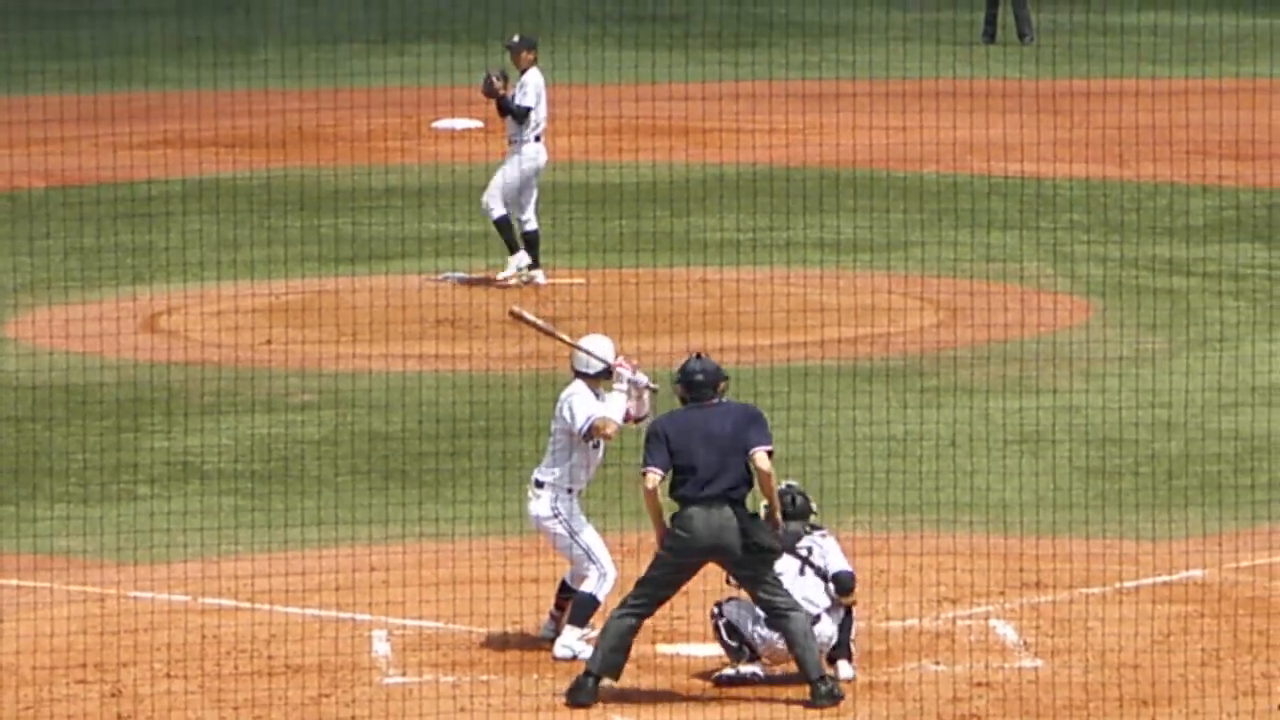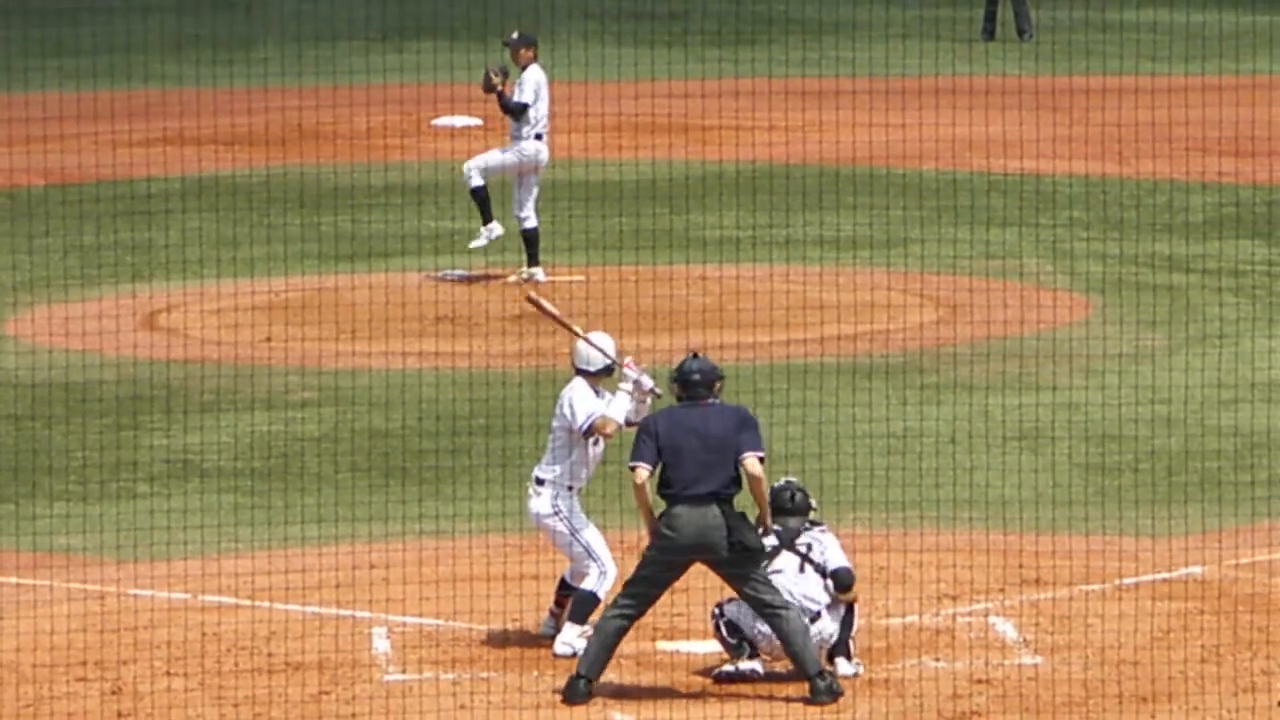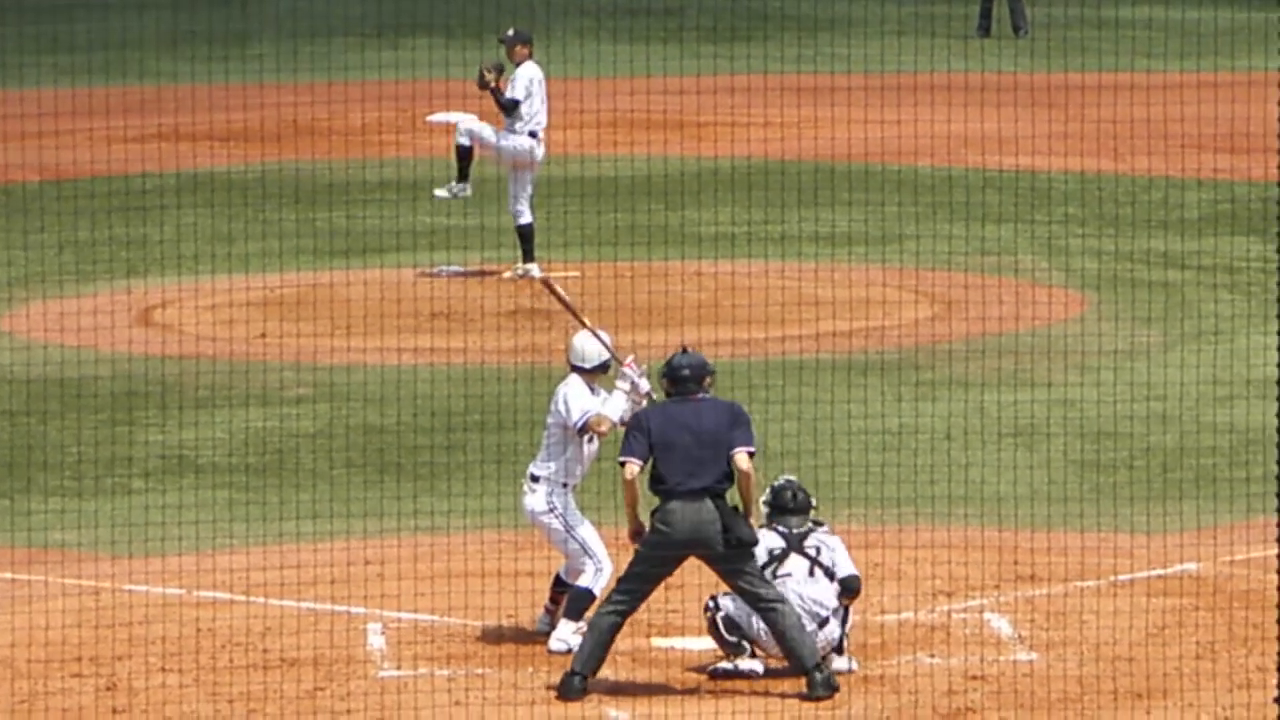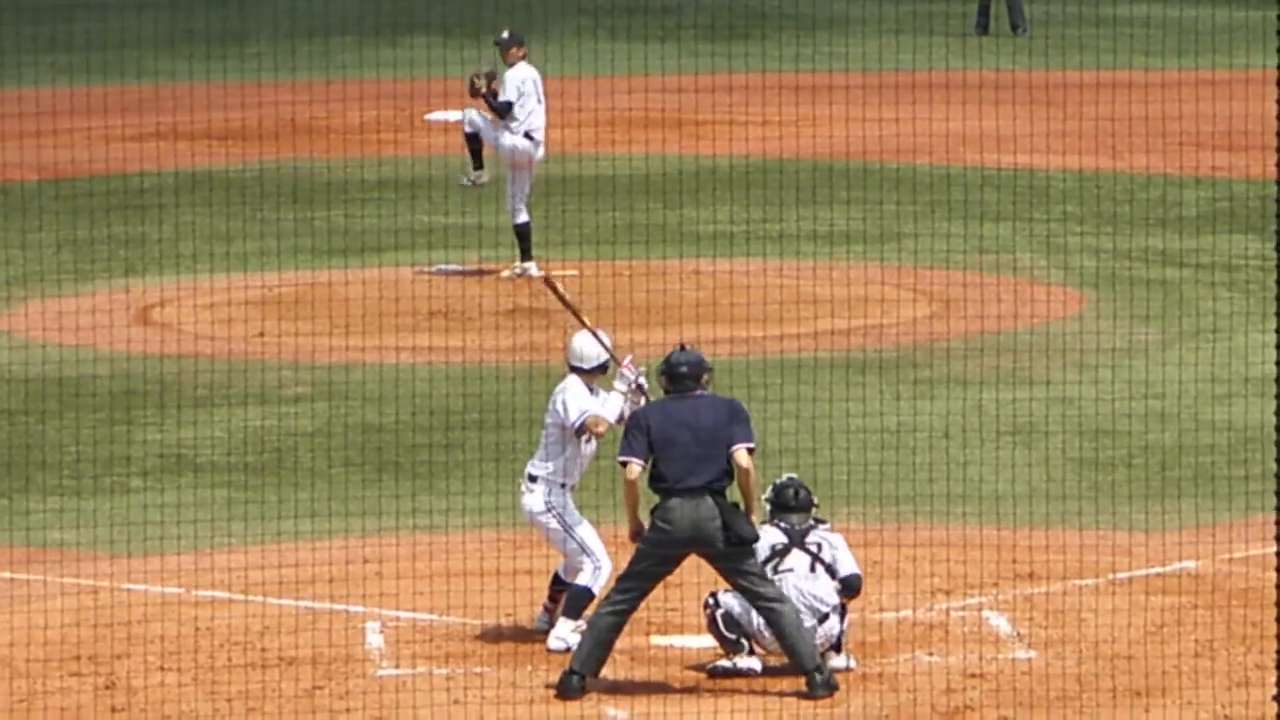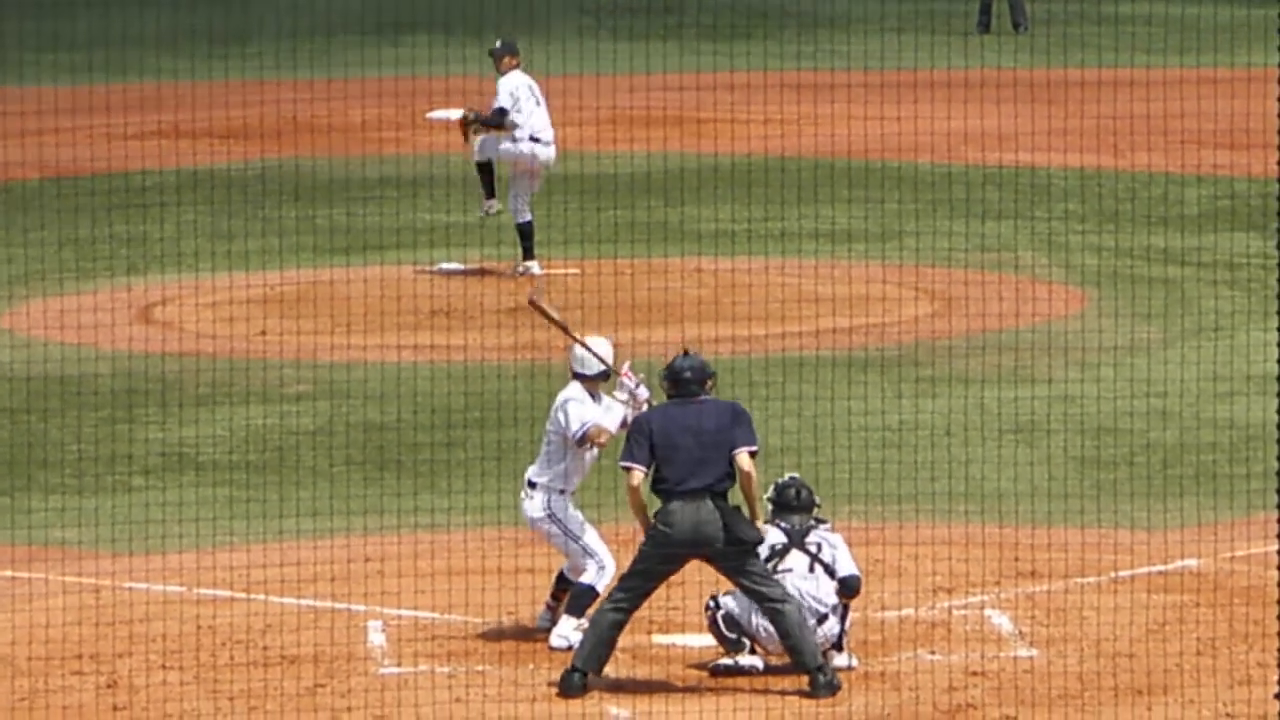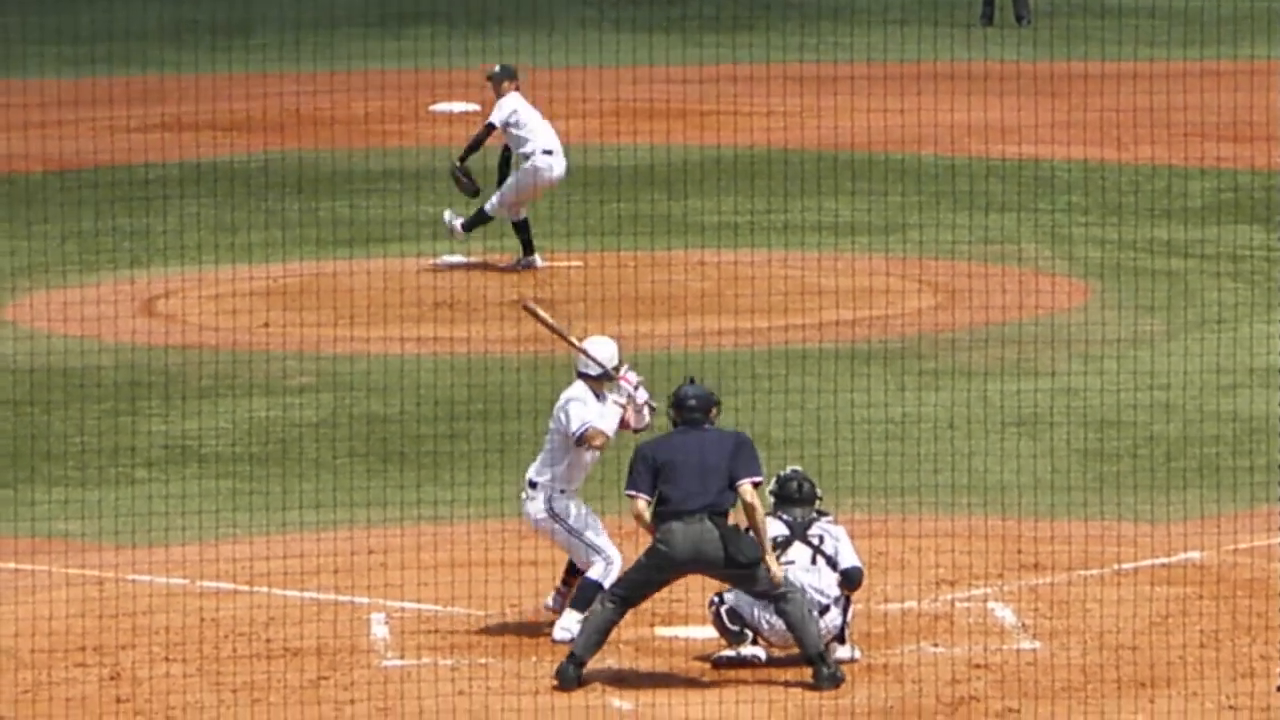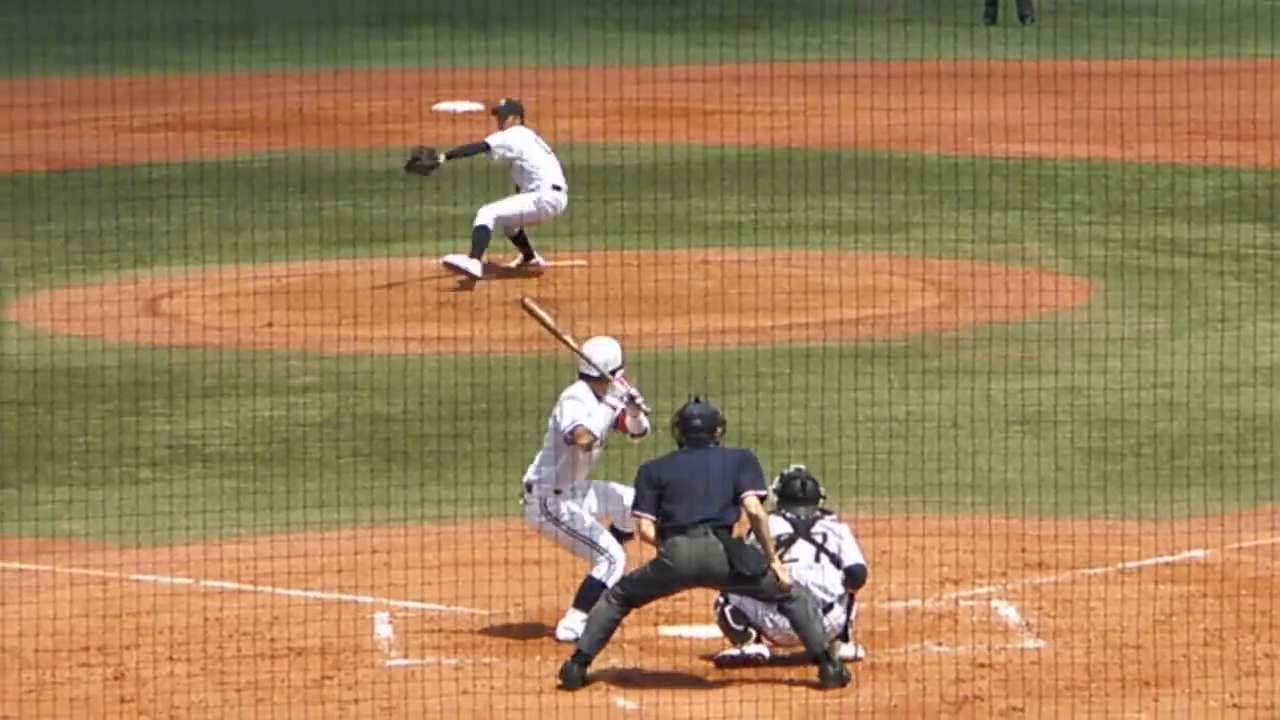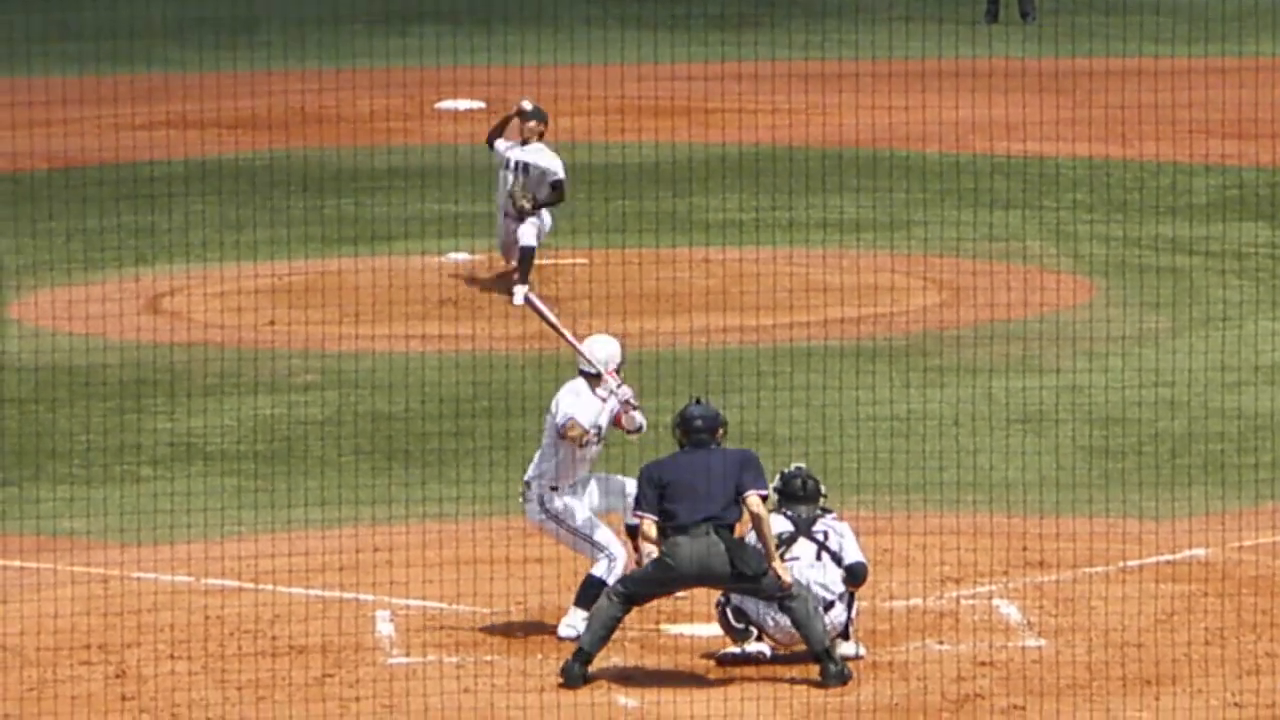
dt=0.2s
person 1, frame 1
left shoulder: (664, 425)
right shoulder: (746, 414)
left elbow: (650, 484)
right elbow: (763, 466)
left wrist: (660, 528)
right wrist: (775, 509)
left hip: (687, 526)
right hip: (734, 523)
left knee: (636, 605)
right knee: (783, 607)
left ankle: (589, 681)
right ankle: (820, 684)
person 1, frame 2
left shoulder: (656, 422)
right shoulder: (739, 417)
left elbow: (640, 478)
right elbow: (755, 471)
left wrist: (652, 523)
right wrist: (765, 516)
left hip: (675, 524)
right hip: (723, 524)
left knee: (626, 606)
right knee: (773, 604)
left ankle: (582, 680)
right ankle: (819, 681)
person 1, frame 3
left shoulder: (646, 417)
right shoulder: (730, 412)
left elbow: (630, 474)
right elbow: (744, 467)
left wrist: (633, 519)
right wrist: (747, 514)
left hip: (669, 520)
right hip: (716, 518)
left knee: (621, 601)
right knee: (767, 599)
left ankle: (577, 677)
right ankle: (817, 674)
person 1, frame 4
left shoulder: (645, 415)
right shoulder: (729, 408)
left elbow: (631, 474)
right elbow: (744, 464)
left wrist: (633, 521)
right wrist: (749, 512)
left hip: (669, 517)
right hip: (716, 516)
left knee: (621, 599)
right knee: (768, 597)
left ankle: (576, 676)
right ankle: (816, 675)
person 1, frame 5
left shoulder: (647, 420)
right shoulder: (732, 412)
left elbow: (635, 481)
right elbow: (745, 468)
left wrist: (647, 524)
right wrist: (755, 519)
left hip: (671, 519)
right hip: (717, 517)
left knee: (620, 600)
right knee: (774, 596)
left ankle: (576, 674)
right ankle: (820, 675)
person 1, frame 6
left shoulder: (650, 448)
right shoulder: (736, 441)
left elbow: (639, 508)
right elbow: (749, 498)
right wrist: (766, 552)
left hip: (671, 540)
right hip: (716, 538)
left knee: (615, 597)
right knee: (784, 592)
left ankle: (572, 667)
right ankle: (823, 667)
person 1, frame 7
left shoulder: (654, 468)
right shoulder: (740, 458)
left elbow: (645, 528)
right elbow: (754, 510)
right wrist: (773, 560)
left hip: (675, 555)
right hip: (720, 552)
left knee: (618, 597)
right knee: (790, 593)
left ankle: (577, 665)
right ankle: (829, 666)
person 1, frame 8
left shoulder: (655, 469)
right shoulder: (742, 459)
left elbow: (647, 529)
right elbow: (756, 509)
right wrist: (774, 559)
left hip: (676, 555)
right hip: (722, 552)
left knee: (619, 595)
right knee: (791, 592)
left ankle: (578, 664)
right ankle: (830, 665)
person 2, frame 1
left shoulder: (595, 396)
right shoulder: (577, 397)
left elbow: (637, 414)
right elbow: (607, 430)
left wrist: (638, 389)
right wrist: (620, 387)
left hip: (559, 499)
right hip: (554, 501)
left knee: (586, 562)
right knee: (602, 571)
left ankle: (556, 624)
right ankle: (568, 642)
person 2, frame 2
left shoulder: (596, 395)
right shoulder: (577, 394)
left elbow: (634, 419)
right elbow: (607, 428)
left wrist: (641, 393)
right wrist: (625, 387)
left hip: (559, 496)
right hip: (554, 498)
left knee: (586, 559)
right knee: (602, 568)
left ankle: (556, 621)
right ankle: (568, 639)
person 2, frame 3
left shoulder: (592, 392)
right shoulder: (572, 391)
left elbow: (628, 418)
right elbow: (601, 426)
left wrist: (637, 394)
right wrist: (623, 387)
left hip: (554, 493)
right hip: (549, 495)
left knee: (581, 556)
right knee: (598, 564)
left ankle: (551, 618)
right ankle: (563, 635)
person 2, frame 4
left shoulder: (591, 393)
right shoulder: (571, 392)
left elbow: (630, 416)
right elbow: (598, 428)
left wrist: (635, 394)
right wrist: (620, 387)
left hip: (551, 493)
right hip: (547, 495)
left knee: (579, 555)
right knee: (597, 563)
left ankle: (550, 616)
right ankle: (562, 634)
person 2, frame 5
left shoulder: (595, 399)
right shoulder: (573, 400)
left elbow: (634, 421)
right elbow: (600, 438)
left wrist: (637, 401)
right wrist: (621, 396)
left hip: (553, 498)
right hip: (546, 501)
left knee: (584, 554)
right knee: (602, 563)
left ankle: (552, 614)
right ankle: (565, 632)
person 2, frame 6
left shoulder: (602, 397)
right shoulder: (575, 400)
left elbow: (637, 425)
right elbow: (596, 441)
left wrist: (638, 405)
right wrist: (619, 400)
left hip: (561, 494)
right hip: (549, 500)
left knee: (596, 542)
right knee: (608, 559)
left ankle: (565, 598)
right ankle: (568, 625)
person 2, frame 7
left shoulder: (604, 397)
right shoulder: (574, 399)
left elbow: (638, 431)
right elbow: (583, 440)
left wrist: (635, 409)
right wrist: (611, 402)
left hip: (571, 491)
right hip: (548, 501)
left knee: (631, 501)
right knee: (611, 558)
left ankle: (623, 572)
right ankle: (572, 625)
person 2, frame 8
left shoulder: (604, 395)
right shoulder: (571, 393)
left elbow: (635, 428)
right elbow: (572, 433)
left wrist: (628, 405)
right wrist: (601, 396)
left hip: (576, 487)
right hip: (549, 499)
left knee: (634, 493)
right knee: (613, 556)
right ankle: (574, 623)
person 3, frame 1
left shoulder: (530, 79)
right shoulder: (528, 79)
left elbow: (520, 116)
right elbow: (505, 113)
left wrist: (501, 95)
right wrist: (501, 96)
left hip: (526, 151)
right hip: (530, 151)
left knee: (492, 200)
right knee: (526, 212)
left ankle: (517, 254)
right ankle: (534, 270)
person 3, frame 2
left shoulder: (531, 76)
right shoulder: (534, 75)
left elbow: (517, 112)
right elbow: (509, 110)
left wrist: (499, 91)
right wrist: (502, 91)
left hip: (526, 147)
right hip: (534, 148)
left knee: (472, 169)
right knee: (525, 210)
left ankle: (490, 224)
right ankle: (534, 268)
person 3, frame 3
left shoulder: (523, 73)
right shoulder: (534, 72)
left elbow: (508, 109)
left wrist: (493, 87)
right wrist: (496, 89)
left hip: (517, 143)
right hip: (532, 147)
left knee: (466, 127)
right knee: (520, 206)
left ankle: (461, 184)
right ankle: (528, 264)
person 3, frame 4
left shoulder: (513, 74)
right shoulder: (531, 73)
left elbow: (502, 112)
left wrist: (484, 93)
right wrist: (492, 93)
left hip: (518, 144)
right hip: (534, 148)
left knee: (471, 115)
right knee: (517, 205)
left ankle: (477, 173)
right ankle: (527, 263)
person 3, frame 5
left shoulder: (508, 81)
right shoulder: (526, 81)
left elbow: (497, 120)
left wrist: (473, 120)
right wrist: (484, 124)
left hip: (530, 148)
right hip: (546, 150)
left knee: (482, 144)
right knee: (519, 203)
left ankle: (489, 201)
right ankle: (529, 262)
person 3, frame 6
left shoulder: (508, 103)
right shoulder: (521, 109)
left elbow: (485, 133)
right elbow: (507, 152)
left wrist: (461, 158)
right wrist: (502, 189)
left hip: (543, 163)
right hip: (555, 165)
left knee: (499, 201)
right knee: (513, 204)
left ankle: (463, 228)
right ankle: (530, 257)
person 3, frame 7
left shoulder: (508, 136)
right shoulder: (527, 135)
left elbow: (477, 147)
left wrist: (445, 156)
left hip: (549, 198)
right hip: (556, 197)
left knee: (486, 214)
right knee: (507, 219)
left ankle: (474, 263)
right ankle: (531, 258)
person 3, frame 8
left shoulder: (549, 158)
right shoulder: (508, 148)
left elbow: (560, 194)
right elbow: (490, 140)
left wrist: (533, 205)
right wrist: (509, 117)
left hip: (535, 216)
right hip: (509, 216)
left knee: (527, 236)
right knee: (509, 254)
left ankle: (521, 286)
person 4, frame 1
right shoulder: (823, 541)
left elbow: (735, 580)
right elbow: (845, 583)
right wrist: (845, 599)
left hip: (772, 642)
right hip: (820, 637)
left knee: (722, 610)
right knee: (843, 606)
left ankle: (748, 662)
right ankle: (843, 662)
person 4, frame 2
right shoulder: (823, 537)
right elbow: (845, 581)
right wrist: (843, 596)
left hip: (772, 639)
right hip: (821, 637)
left knee: (722, 612)
right knee: (845, 602)
left ankle: (746, 659)
right ankle: (842, 659)
person 4, frame 3
left shoulder: (759, 540)
right shoulder: (828, 539)
right elbow: (852, 587)
right wrist: (840, 598)
left hip: (774, 639)
right hip: (823, 639)
left knee: (715, 606)
right knee: (841, 601)
left ankle: (744, 657)
right ankle: (836, 655)
person 4, frame 4
left shoulder: (761, 536)
right shoulder: (831, 537)
right elbow: (853, 586)
right wrist: (839, 595)
left hip: (774, 634)
right hip: (822, 635)
left knee: (716, 602)
right knee: (839, 599)
left ankle: (743, 655)
right ankle: (834, 653)
person 4, frame 5
left shoulder: (761, 536)
right shoulder: (830, 537)
right elbow: (852, 587)
left hip: (774, 636)
right hip: (822, 636)
left knee: (717, 605)
right knee: (840, 598)
left ankle: (744, 654)
right ankle: (836, 652)
person 4, frame 6
left shoulder: (763, 528)
right shoulder: (833, 529)
right elbow: (854, 579)
left hip: (776, 628)
right hip: (825, 627)
left knee: (721, 602)
right knee: (842, 590)
left ankle: (746, 645)
right ankle: (838, 645)
person 4, frame 7
left shoulder: (766, 526)
right shoulder: (837, 527)
right elbow: (858, 576)
left hip: (780, 626)
right hip: (828, 625)
left knee: (726, 602)
right knee: (846, 590)
left ankle: (750, 644)
right ankle: (842, 643)
person 4, frame 8
left shoulder: (766, 525)
right shoulder: (837, 526)
right elbow: (858, 574)
left hip: (781, 625)
right hip: (829, 624)
left knee: (727, 602)
right knee: (846, 588)
left ankle: (751, 642)
right ankle: (842, 641)
